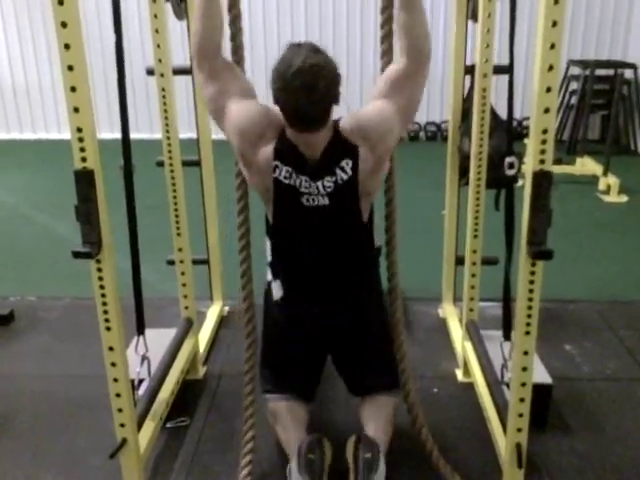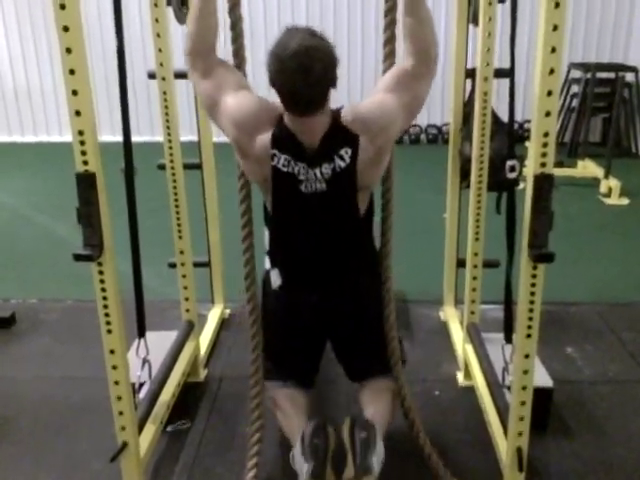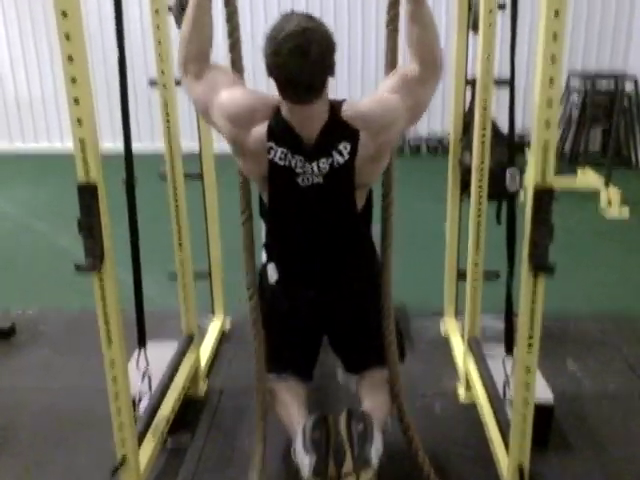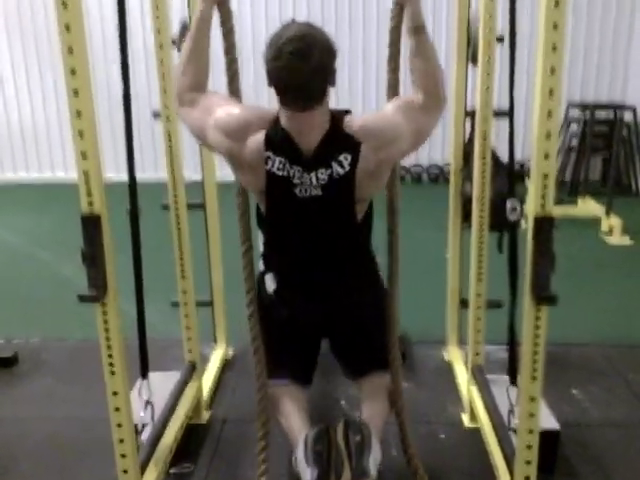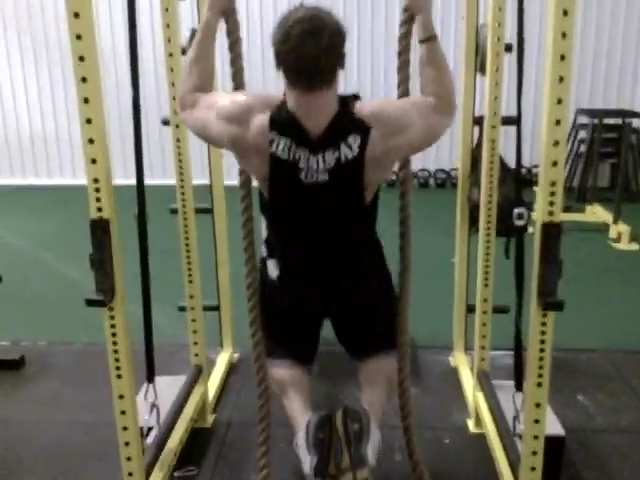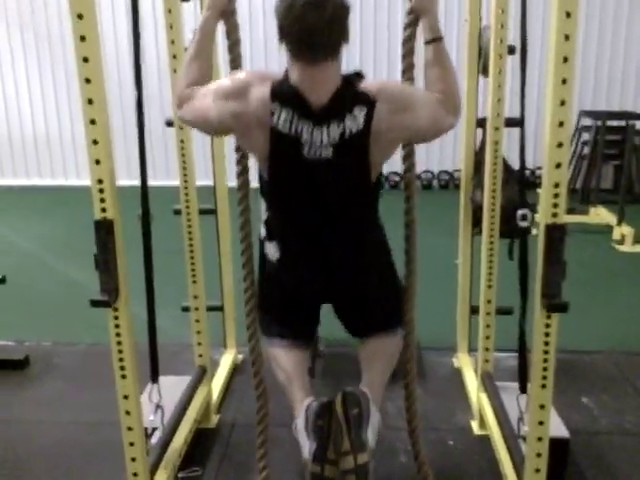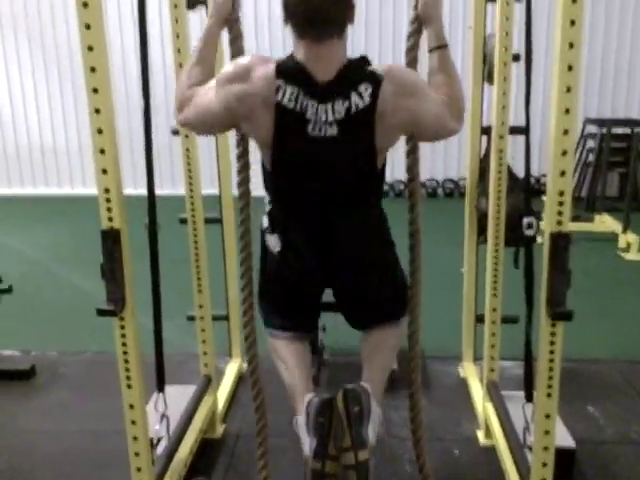
dt=0.1s
person 1, frame 1
left shoulder: (256, 144)
right shoulder: (367, 142)
left elbow: (207, 63)
right elbow: (415, 61)
left hip: (289, 299)
right hip: (358, 298)
left knee: (283, 390)
right knee: (379, 387)
person 1, frame 2
left shoulder: (253, 135)
right shoulder: (368, 134)
left elbow: (201, 62)
right elbow: (422, 63)
left hip: (287, 288)
right hip: (356, 286)
left knee: (284, 380)
right knee: (376, 375)
left ankle: (303, 439)
right ankle: (369, 430)
person 1, frame 3
left shoulder: (247, 126)
right shoulder: (369, 127)
left elbow: (194, 68)
right elbow: (427, 69)
left hip: (285, 279)
right hip: (354, 279)
left knee: (285, 373)
right knee: (374, 367)
left ankle: (303, 432)
right ankle: (368, 424)
person 1, frame 4
left shoulder: (245, 139)
right shoulder: (372, 141)
left elbow: (187, 97)
right elbow: (433, 100)
left hip: (284, 290)
right hip: (355, 288)
left knee: (284, 378)
right knee: (375, 370)
right ankle: (366, 435)
person 1, frame 5
left shoulder: (250, 123)
right shoulder: (379, 126)
left elbow: (187, 102)
right elbow: (443, 108)
left hip: (288, 272)
right hip: (359, 273)
left knee: (284, 356)
right knee: (380, 348)
left ankle: (305, 425)
right ankle: (366, 421)
person 1, frame 6
left shoulder: (250, 102)
right shoulder: (384, 104)
left elbow: (185, 98)
right elbow: (448, 110)
left hip: (287, 255)
right hip: (360, 255)
left knee: (283, 334)
right knee: (384, 327)
left ankle: (305, 409)
right ankle: (367, 403)
person 1, frame 7
left shoulder: (251, 83)
right shoulder: (394, 89)
left elbow: (185, 108)
right elbow: (452, 118)
left hip: (290, 242)
right hip: (363, 243)
left knee: (286, 327)
right knee: (386, 318)
left ankle: (307, 407)
right ankle: (368, 397)
